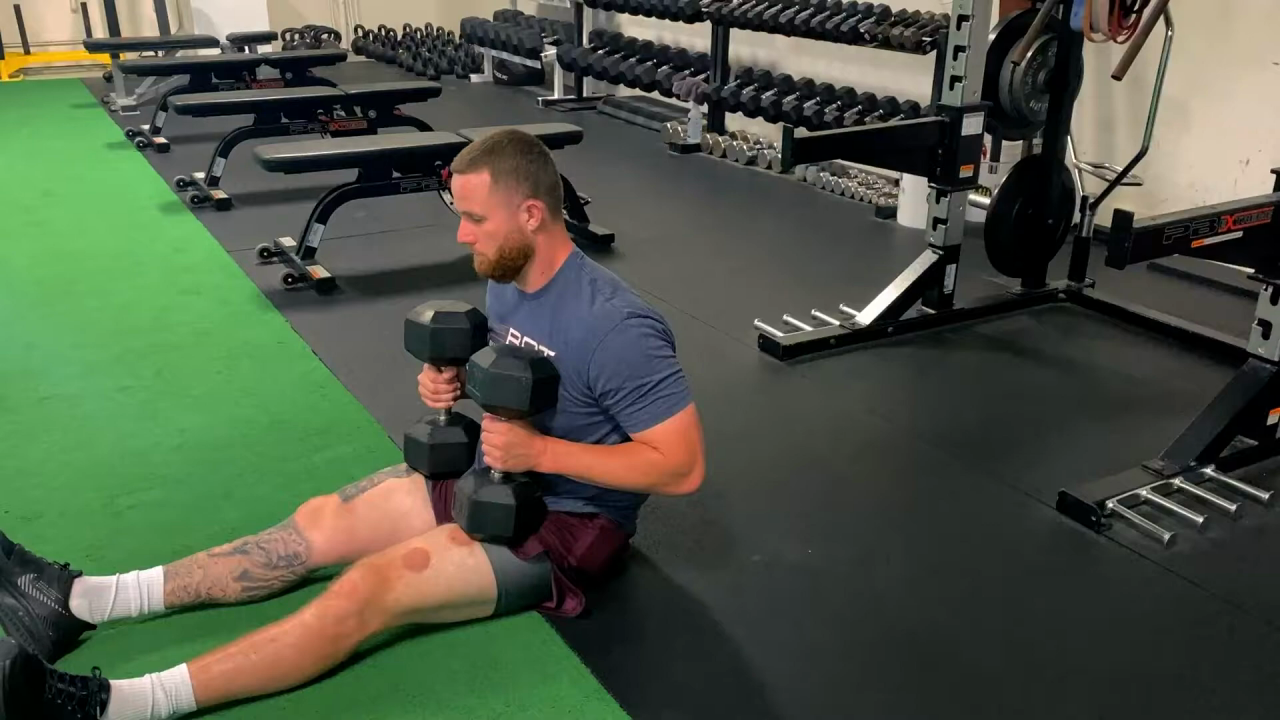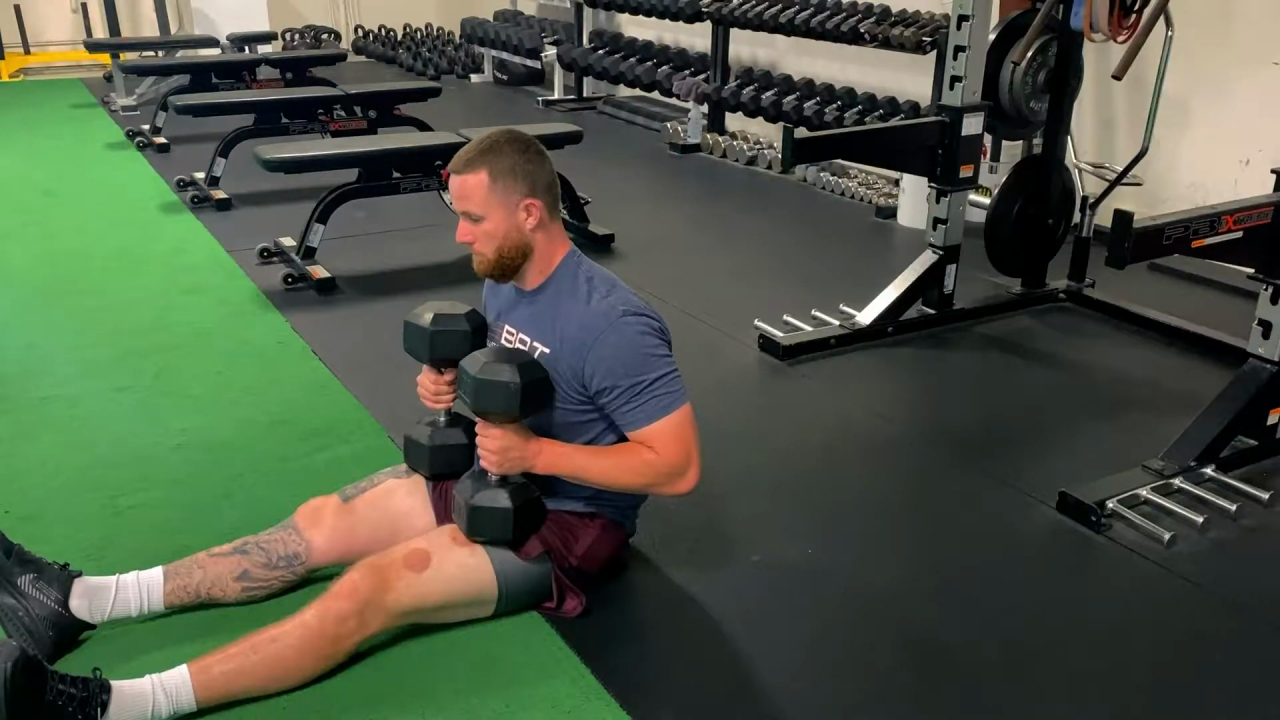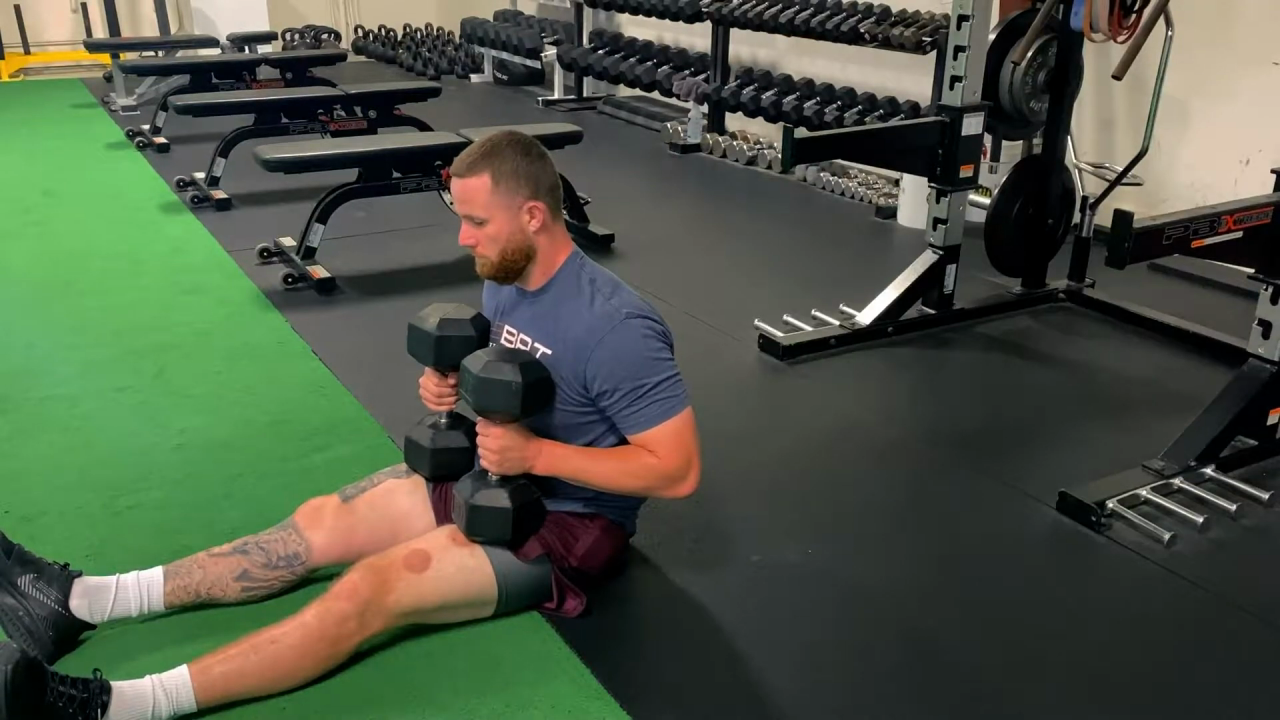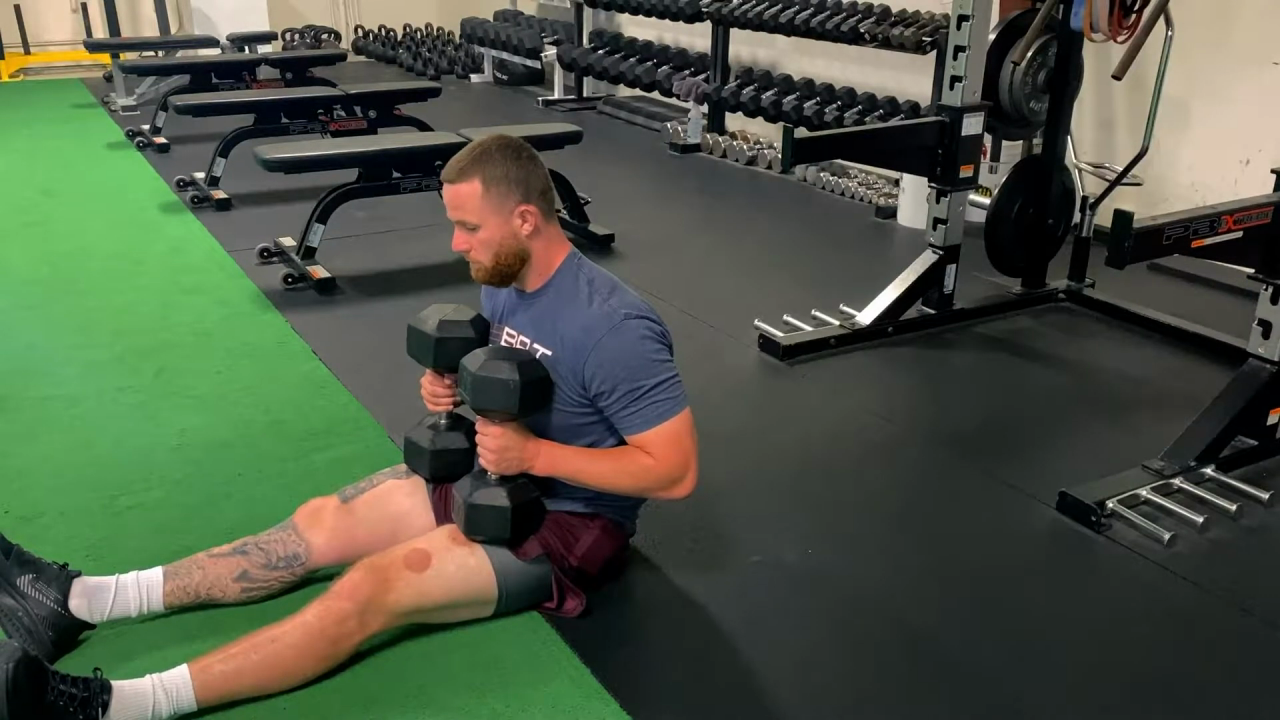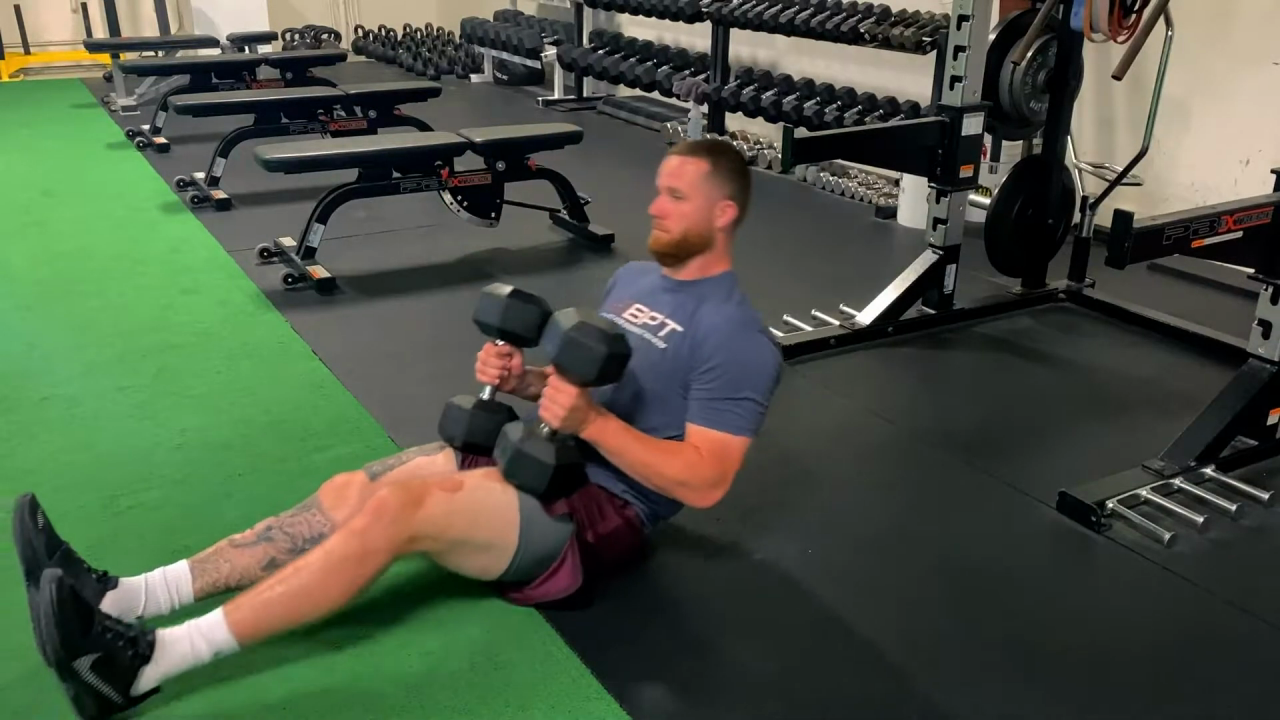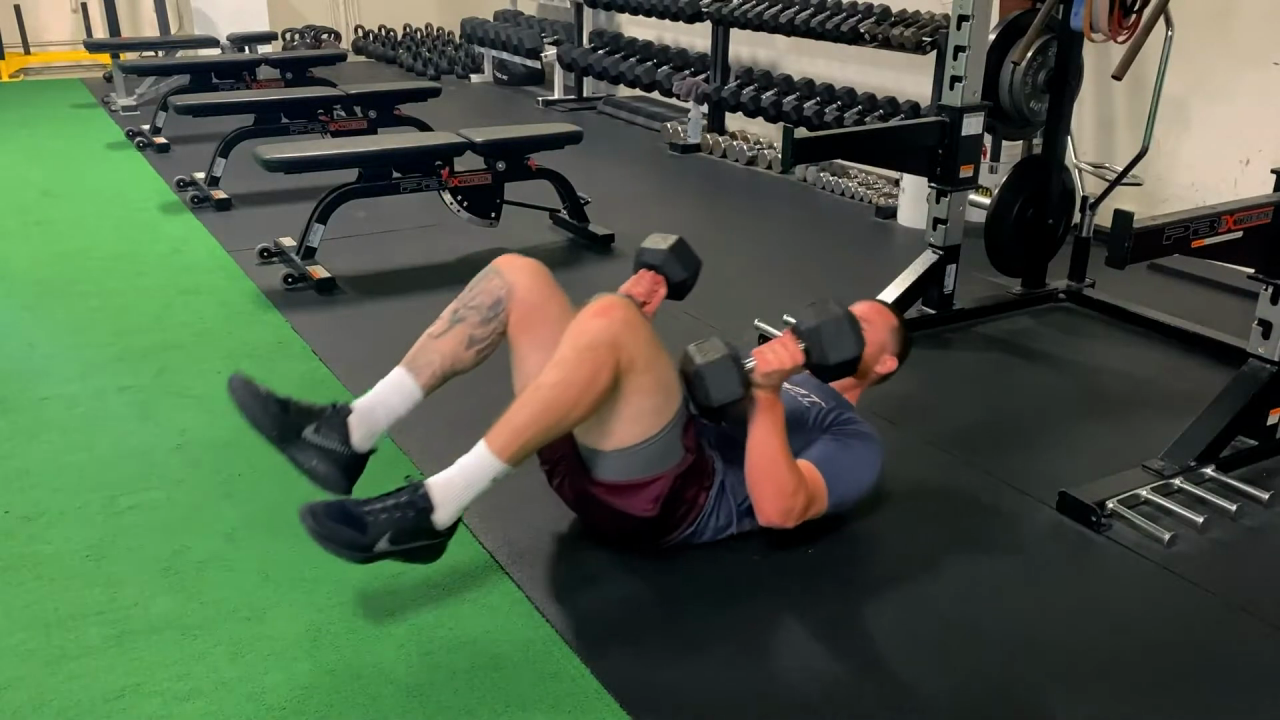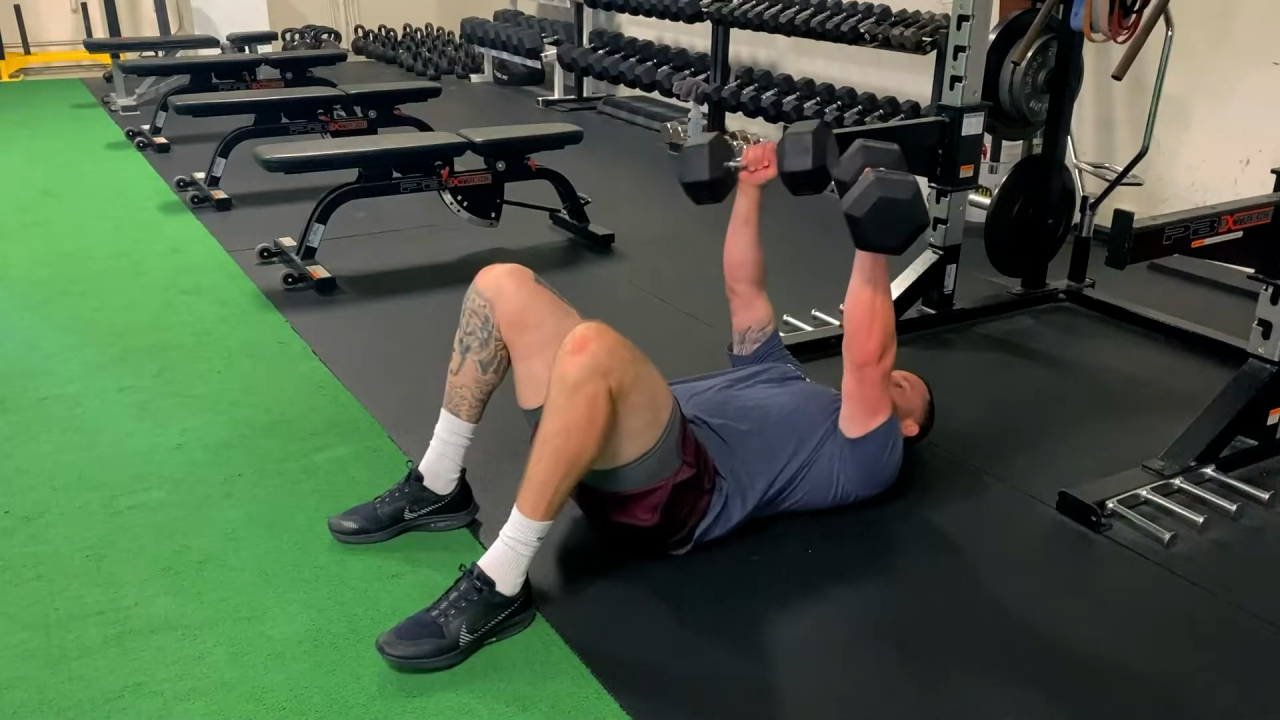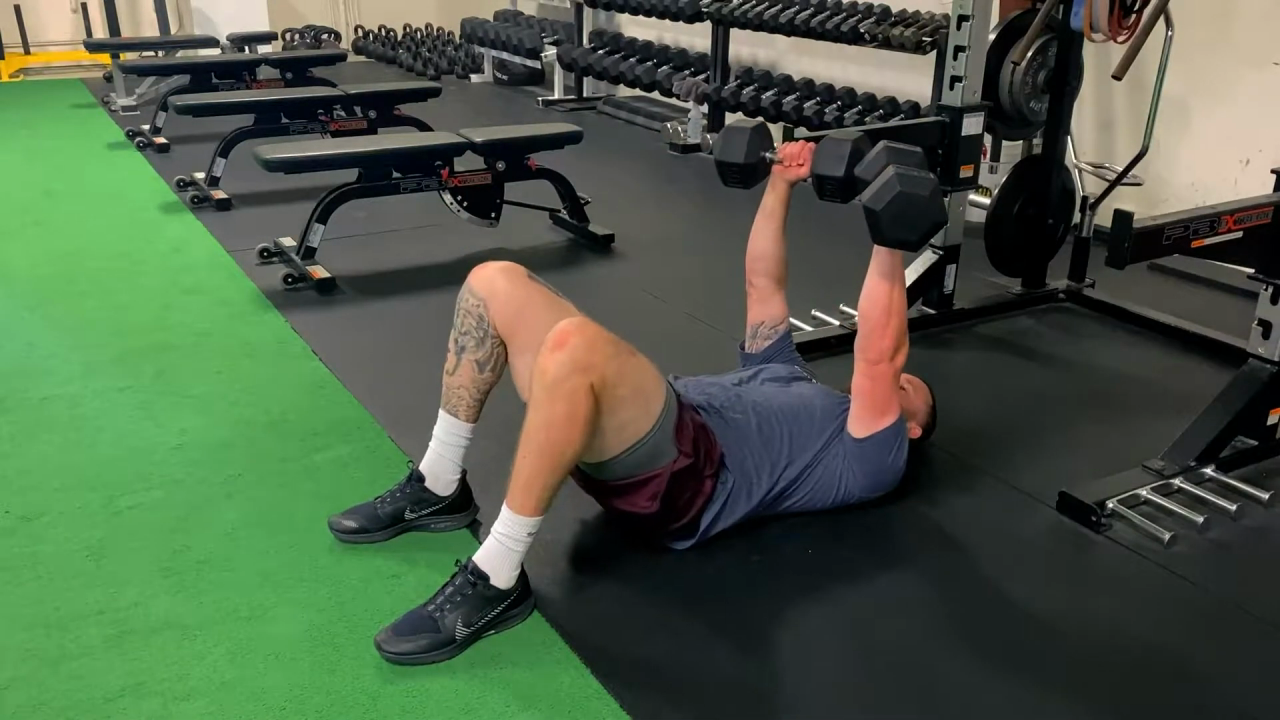
dt=0.7s
person 1, frame 1
left shoulder: (613, 327)
right shoulder: (507, 277)
left elbow: (683, 465)
left wrist: (540, 449)
right wrist: (453, 383)
left hip: (565, 522)
right hip: (489, 474)
left knee: (371, 587)
right knee: (321, 523)
right ankle: (83, 600)
person 1, frame 2
left shoulder: (610, 325)
right shoulder: (506, 276)
left elbow: (677, 466)
left wrist: (536, 452)
right wrist: (450, 382)
left hip: (566, 521)
right hip: (488, 475)
left knee: (370, 587)
right knee: (322, 523)
right ankle: (83, 600)
person 1, frame 3
left shoulder: (614, 328)
right shoulder: (506, 278)
left elbow: (678, 471)
left wrist: (536, 453)
right wrist: (452, 385)
left hip: (566, 521)
right hip: (489, 474)
left knee: (372, 588)
right knee: (320, 523)
right ankle: (82, 600)
person 1, frame 4
left shoulder: (612, 329)
right shoulder: (506, 279)
left elbow: (675, 472)
left wrist: (536, 454)
right wrist: (455, 386)
left hip: (567, 521)
right hip: (492, 474)
left knee: (372, 588)
right knee: (321, 524)
right ankle: (83, 601)
person 1, frame 5
left shoulder: (738, 340)
right shoulder: (633, 278)
left elbow: (703, 482)
left wrist: (589, 421)
right wrist: (520, 378)
left hip: (595, 512)
left knee: (398, 506)
right knee: (344, 494)
right ankle: (123, 601)
person 1, frame 6
left shoulder: (853, 443)
right shoulder: (774, 353)
left elbow: (777, 510)
left wrist: (767, 394)
right wrist: (643, 322)
left hip: (664, 495)
right hip: (590, 457)
left knee: (605, 316)
right knee: (517, 276)
left ankle: (433, 509)
right ankle: (350, 433)
person 1, frame 7
left shoulder: (867, 456)
right shoulder: (784, 378)
left elbow: (865, 355)
right elbow: (744, 288)
right wrist: (749, 189)
left hip: (671, 487)
right hip: (609, 452)
left knee: (592, 347)
right knee: (503, 286)
left ankle: (500, 585)
right ankle: (437, 488)
person 1, frame 8
left shoulder: (871, 458)
right shoulder: (794, 380)
left elbow: (878, 354)
right elbow: (763, 282)
left wrist: (888, 238)
right wrist: (779, 184)
left hip: (680, 470)
right hip: (615, 433)
left knee: (573, 345)
right knee: (494, 284)
left ankle: (495, 580)
right ankle: (437, 487)
